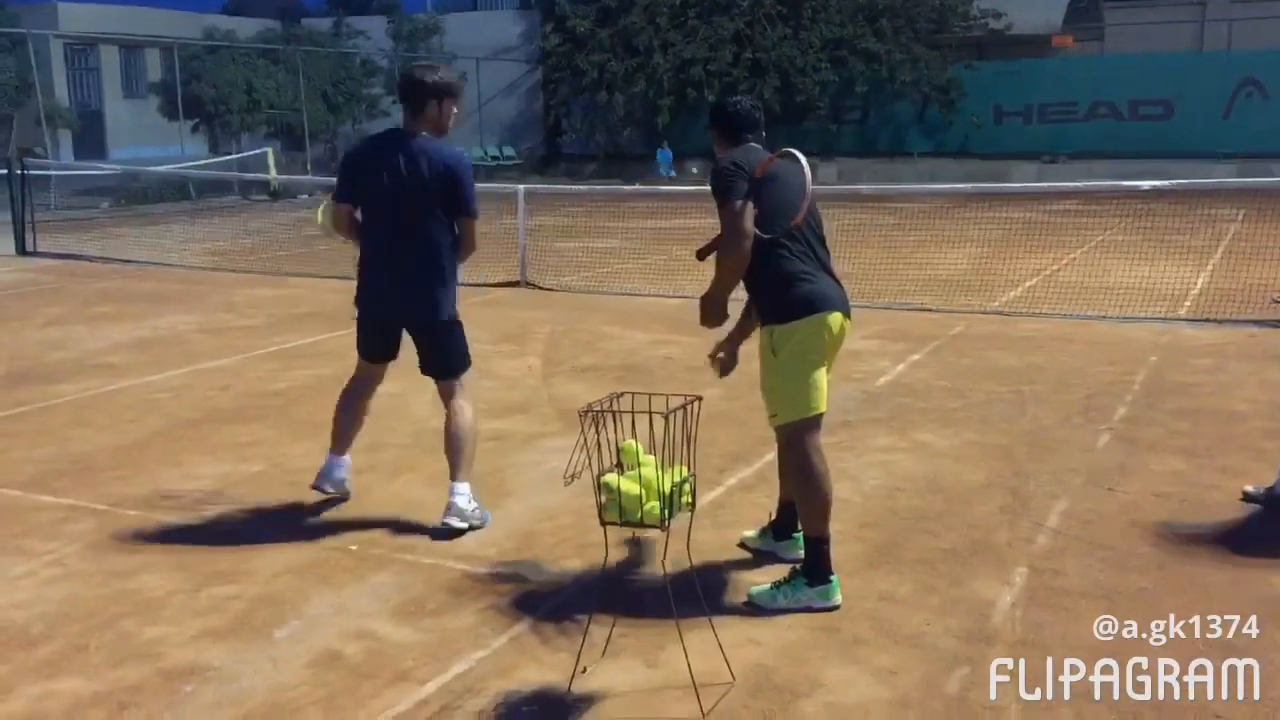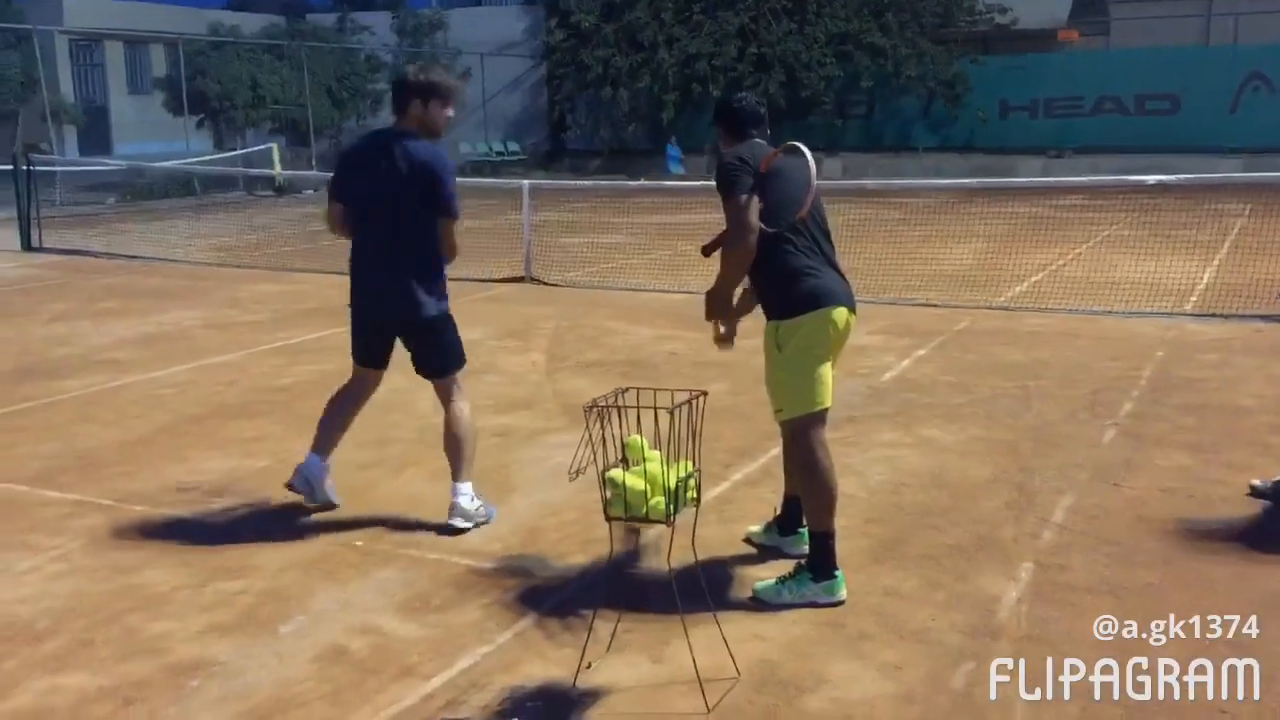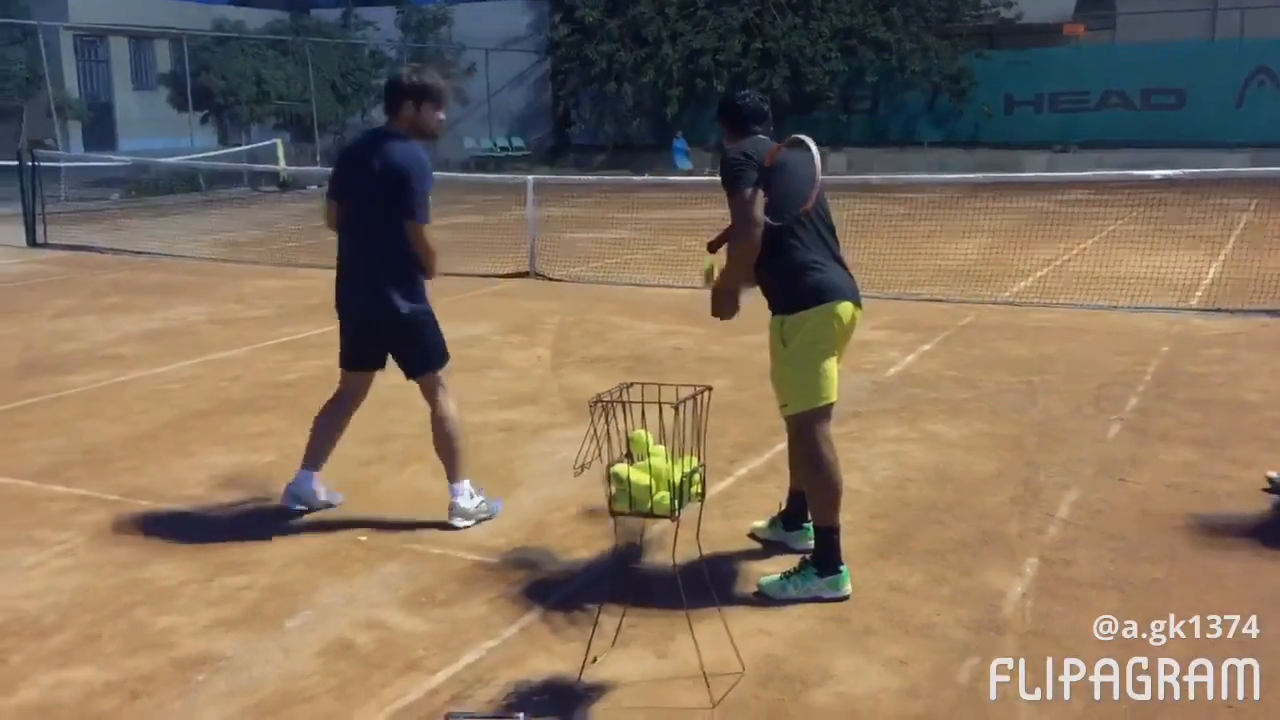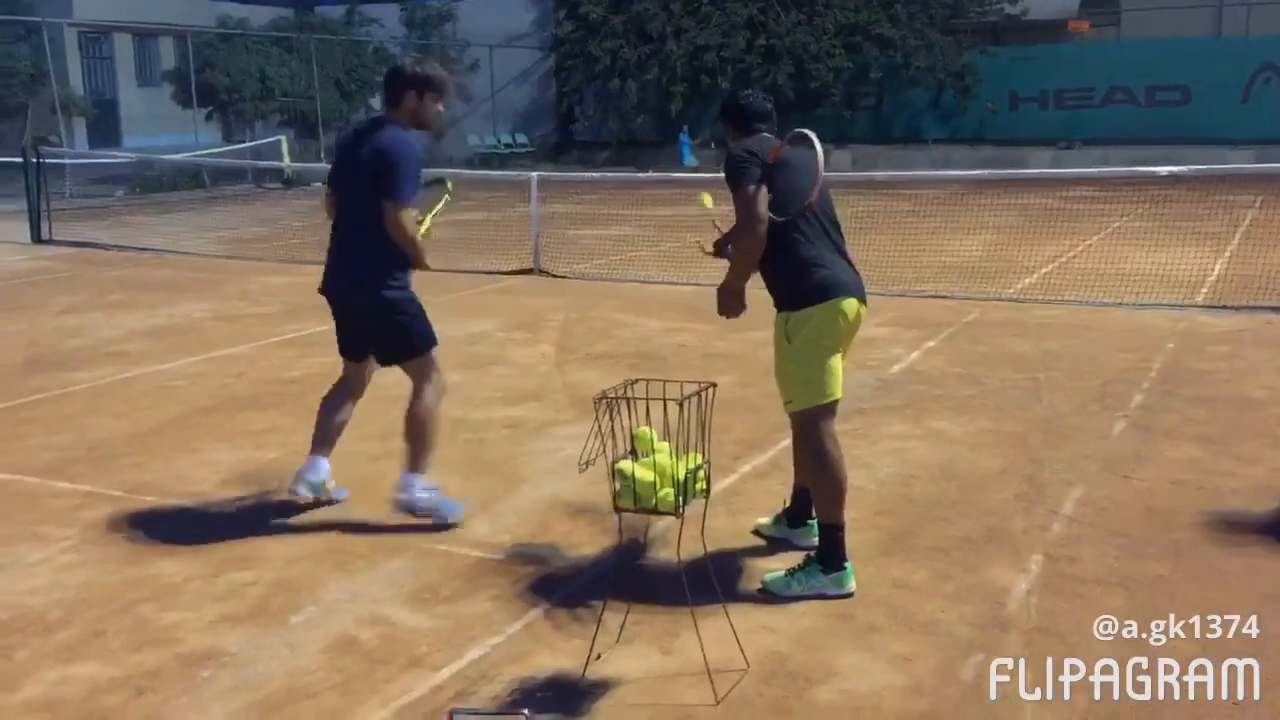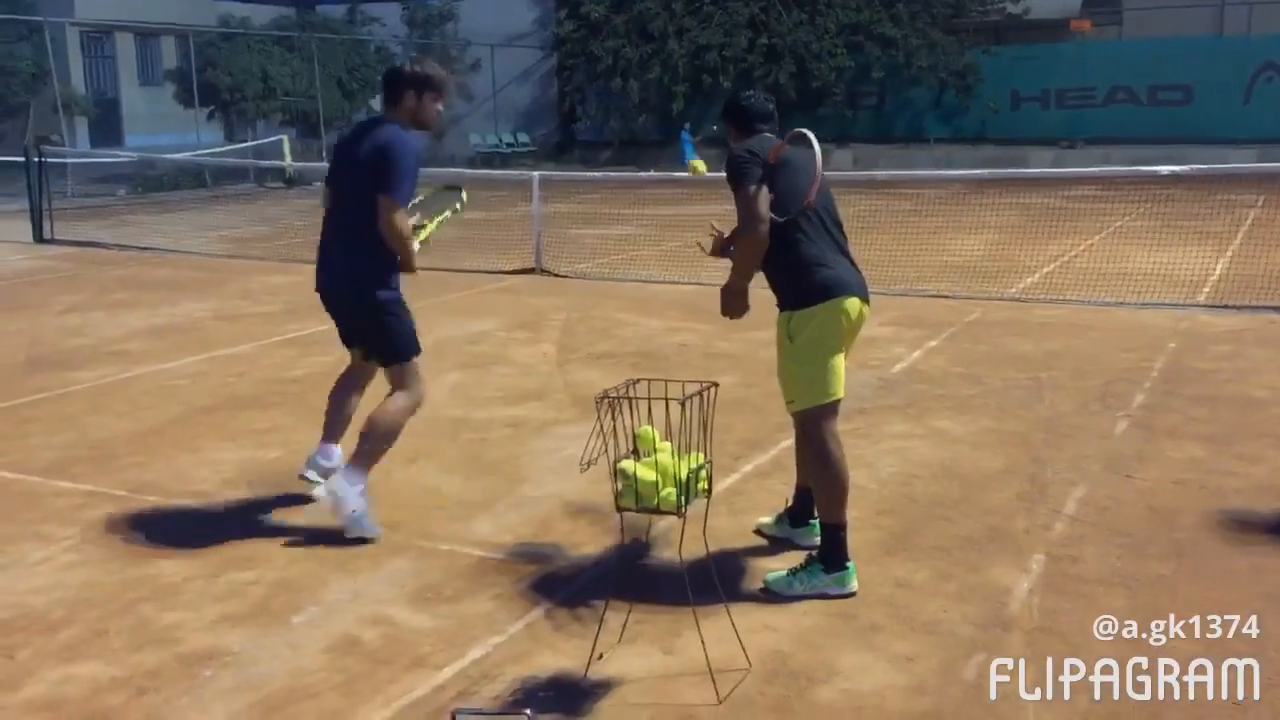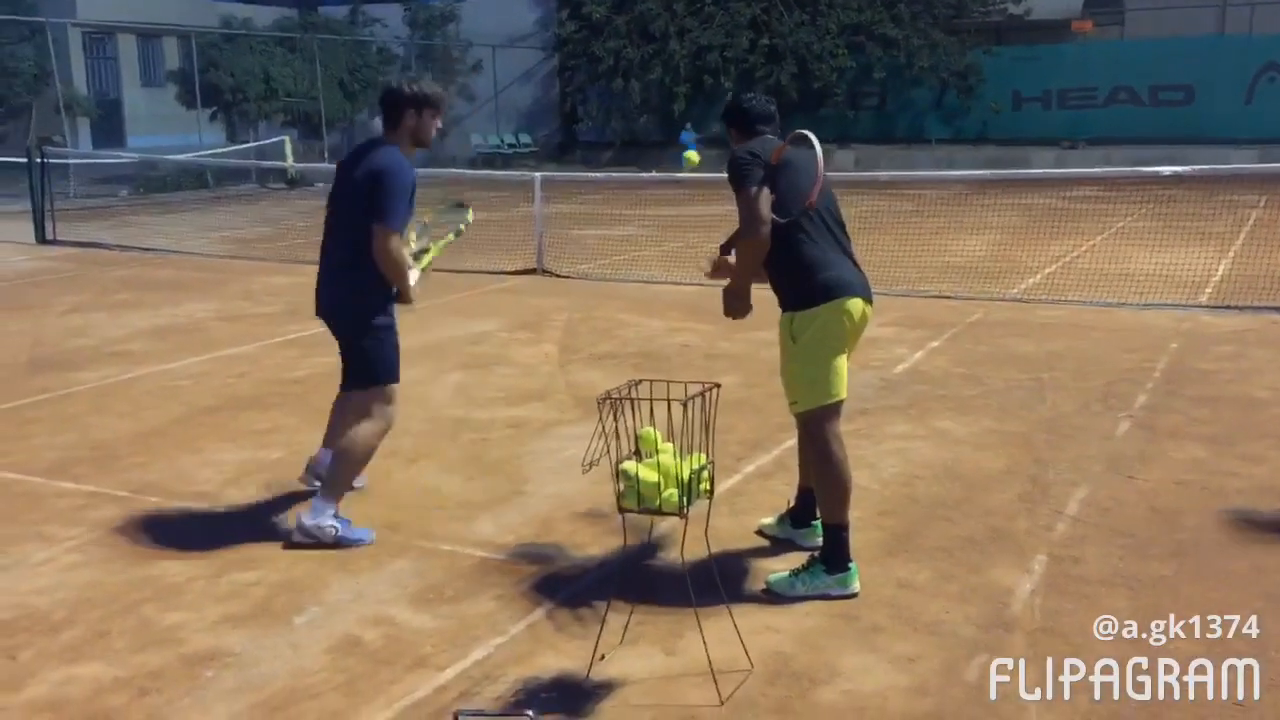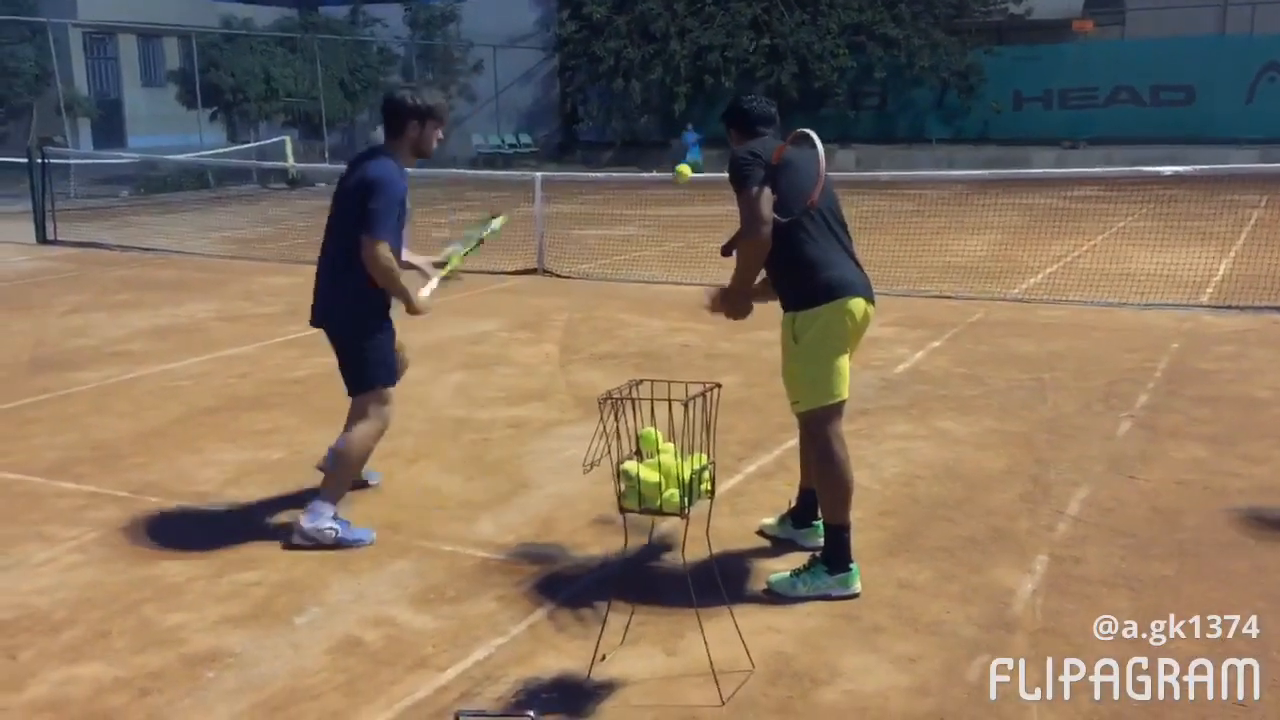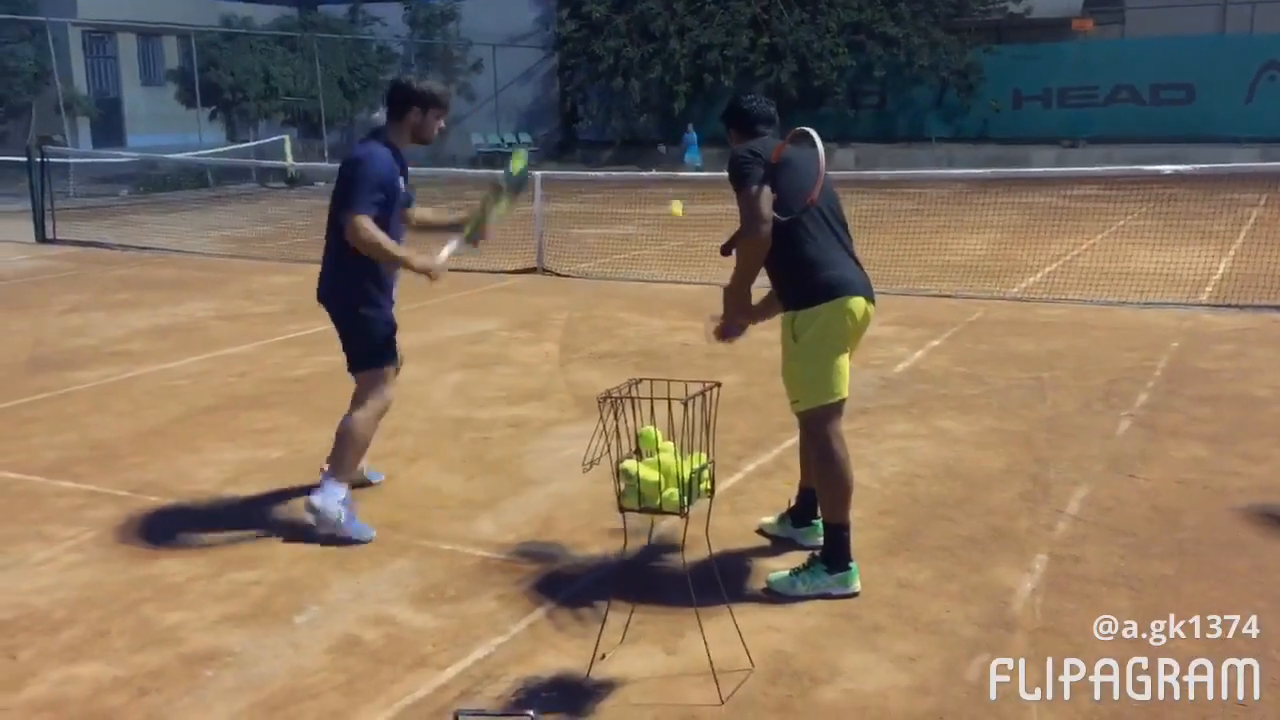
dt=0.1s
person 1, frame 1
left shoulder: (730, 167)
right shoulder: (785, 169)
left elbow: (740, 241)
left wrist: (714, 298)
right wrist: (735, 339)
left hip: (798, 314)
right hip: (827, 306)
left knee: (801, 435)
right knee: (790, 427)
left ankle: (818, 577)
right ankle: (785, 530)
person 1, frame 2
left shoulder: (735, 162)
right shoulder: (789, 164)
left elbow: (745, 236)
left wrist: (720, 294)
right wrist: (737, 312)
left hip: (803, 309)
right hip: (832, 300)
left knee: (806, 431)
right knee: (795, 422)
left ankle: (823, 572)
right ankle: (790, 526)
person 1, frame 3
left shoulder: (740, 157)
right shoulder: (793, 159)
left elbow: (752, 229)
left wrist: (726, 288)
right wrist: (741, 277)
left hip: (808, 304)
right hip: (838, 296)
left knee: (811, 426)
right knee: (801, 417)
left ankle: (828, 567)
right ankle: (795, 520)
person 1, frame 4
left shoulder: (744, 155)
right shoulder: (796, 156)
left elbow: (756, 225)
left wrist: (732, 286)
right wrist: (737, 254)
left hip: (813, 300)
right hip: (843, 292)
left knee: (816, 422)
right knee: (806, 414)
left ankle: (832, 563)
right ankle: (799, 517)
person 1, frame 5
left shoulder: (745, 155)
right shoulder: (797, 156)
left elbow: (758, 226)
left wrist: (735, 286)
right wrist: (738, 252)
left hip: (817, 301)
right hip: (847, 293)
left knee: (819, 422)
right knee: (807, 413)
left ankle: (834, 563)
right ankle: (802, 517)
person 1, frame 6
left shoulder: (746, 157)
right shoulder: (799, 158)
left elbow: (759, 227)
left wrist: (737, 287)
right wrist: (740, 268)
left hip: (819, 301)
right hip: (850, 293)
left knee: (822, 423)
right knee: (810, 414)
left ankle: (836, 564)
right ankle: (804, 517)
person 1, frame 7
left shoulder: (749, 157)
right shoulder: (801, 159)
left elbow: (760, 227)
left wrist: (738, 288)
right wrist: (748, 295)
left hip: (823, 302)
right hip: (851, 293)
left knee: (823, 424)
right knee: (812, 415)
left ankle: (838, 565)
right ankle: (806, 517)
person 1, frame 8
left shoulder: (748, 156)
right shoulder: (801, 159)
left elbow: (759, 226)
left wrist: (738, 289)
right wrist: (748, 315)
left hip: (823, 301)
right hip: (852, 292)
left knee: (823, 423)
right knee: (812, 414)
left ankle: (837, 564)
right ankle: (805, 516)
person 2, frame 1
left shoulder: (361, 154)
right shoulder: (451, 161)
left elbow: (341, 222)
right elbow: (467, 241)
left hip: (376, 292)
right hip: (431, 297)
left knee: (365, 375)
right knee: (455, 396)
left ankle: (336, 467)
right ankle: (460, 501)
person 2, frame 2
left shoulder: (355, 153)
right shoulder: (432, 160)
left elbow: (336, 221)
right elbow: (449, 242)
left hip: (368, 294)
right hip: (420, 299)
left knee: (361, 383)
right knee: (452, 395)
left ankle: (313, 471)
right ankle: (464, 499)
person 2, frame 3
left shoulder: (352, 151)
right shoulder: (410, 158)
left elbow: (334, 218)
right elbow: (420, 237)
right wrist: (429, 265)
left hip: (352, 295)
right hip: (396, 298)
left knee: (352, 389)
right knee: (439, 395)
left ankle: (305, 483)
right ankle: (462, 497)
person 2, frame 4
left shoulder: (355, 139)
right shoulder: (403, 146)
left elbow: (333, 205)
right elbow: (397, 221)
right wrist: (418, 255)
left hip: (341, 280)
right hip: (381, 285)
left knee: (355, 377)
right knee: (429, 381)
left ankle: (314, 473)
right ankle: (415, 486)
person 2, frame 5
left shoulder: (355, 136)
right shoulder: (401, 145)
right elbow: (390, 219)
right wrist: (408, 253)
left hip: (337, 275)
right hip: (369, 280)
left knee: (363, 365)
right knee: (408, 388)
left ankle: (326, 457)
right ankle: (346, 487)
person 2, frame 6
left shoulder: (359, 157)
right shoulder: (395, 168)
right elbow: (386, 247)
left wrist: (397, 263)
right wrist: (405, 285)
left hip: (335, 294)
right hip: (363, 303)
left knee: (362, 378)
right knee: (379, 411)
left ankle: (326, 462)
right ankle: (320, 515)
person 2, frame 7
left shoulder: (374, 171)
right shoulder: (386, 180)
right elbow: (375, 256)
left wrist: (417, 262)
right wrist: (410, 296)
left hip: (350, 305)
right hip: (354, 310)
left knee: (392, 366)
right knee: (376, 411)
left ankle: (340, 463)
right ankle: (319, 517)
person 2, frame 8
left shoulder: (388, 156)
right shoulder: (371, 159)
left elbow: (403, 215)
right elbow: (356, 229)
left wrist: (455, 223)
right wrist: (412, 261)
left hip: (363, 289)
right hip: (356, 293)
left knee: (386, 368)
right knee: (378, 393)
left ankle: (344, 461)
right ankle: (330, 499)
